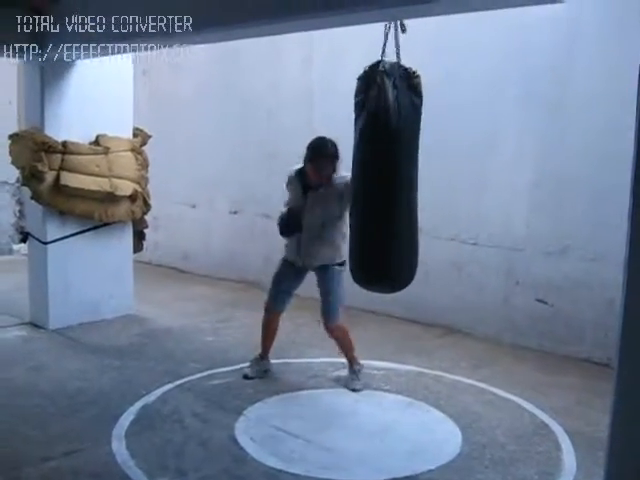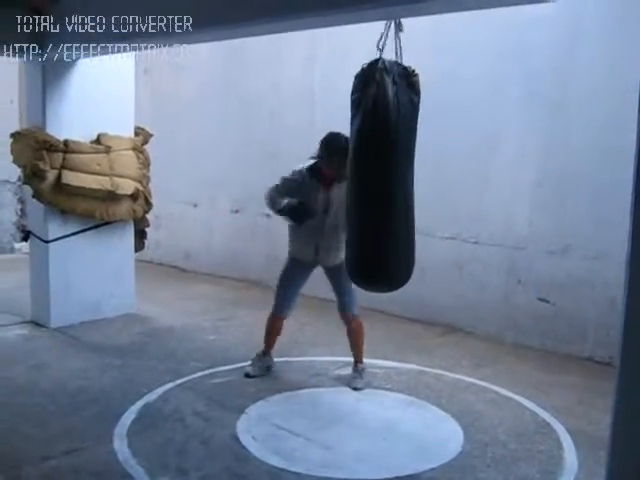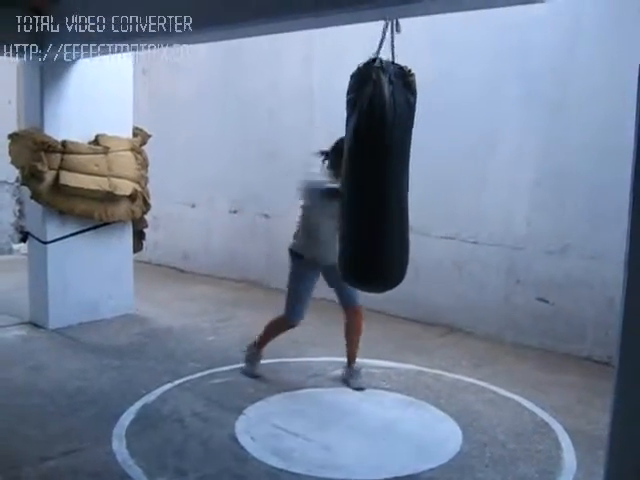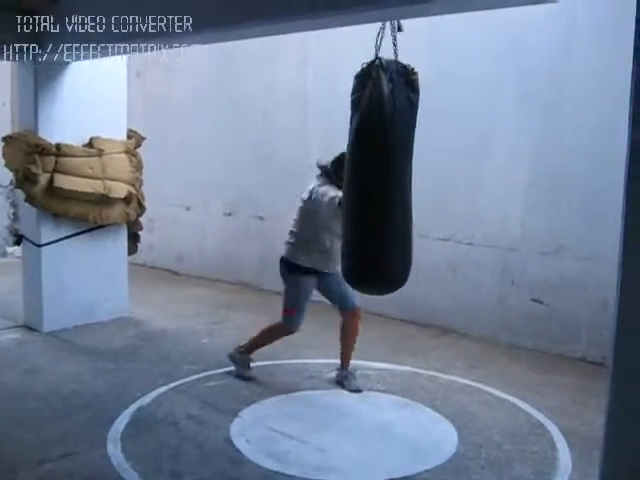
dt=0.1s
person 1, frame 1
left shoulder: (341, 183)
right shoulder: (295, 179)
right wrist: (288, 216)
left hip: (329, 260)
right hip: (296, 257)
left knee: (331, 323)
right knee: (272, 309)
left ankle: (354, 367)
right ankle: (263, 359)
person 1, frame 2
left shoulder: (349, 182)
right shoulder: (302, 177)
right elbow: (273, 196)
right wrist: (287, 207)
left hip: (337, 256)
right hip: (302, 254)
left knee: (350, 315)
right knee: (280, 310)
left ankle: (358, 367)
right ankle: (265, 357)
person 1, frame 3
left shoulder: (338, 182)
right shoulder: (325, 184)
right elbow: (310, 191)
left hip: (335, 257)
right hip: (308, 257)
left knee: (355, 309)
right knee: (292, 318)
left ankle: (351, 367)
right ankle: (255, 350)
person 1, frame 4
left shoulder: (330, 191)
right shoulder: (323, 194)
right elbow: (341, 203)
left hip: (325, 267)
right hip: (300, 266)
left knee: (353, 313)
right knee: (290, 326)
left ankle: (344, 371)
right ankle: (241, 354)
